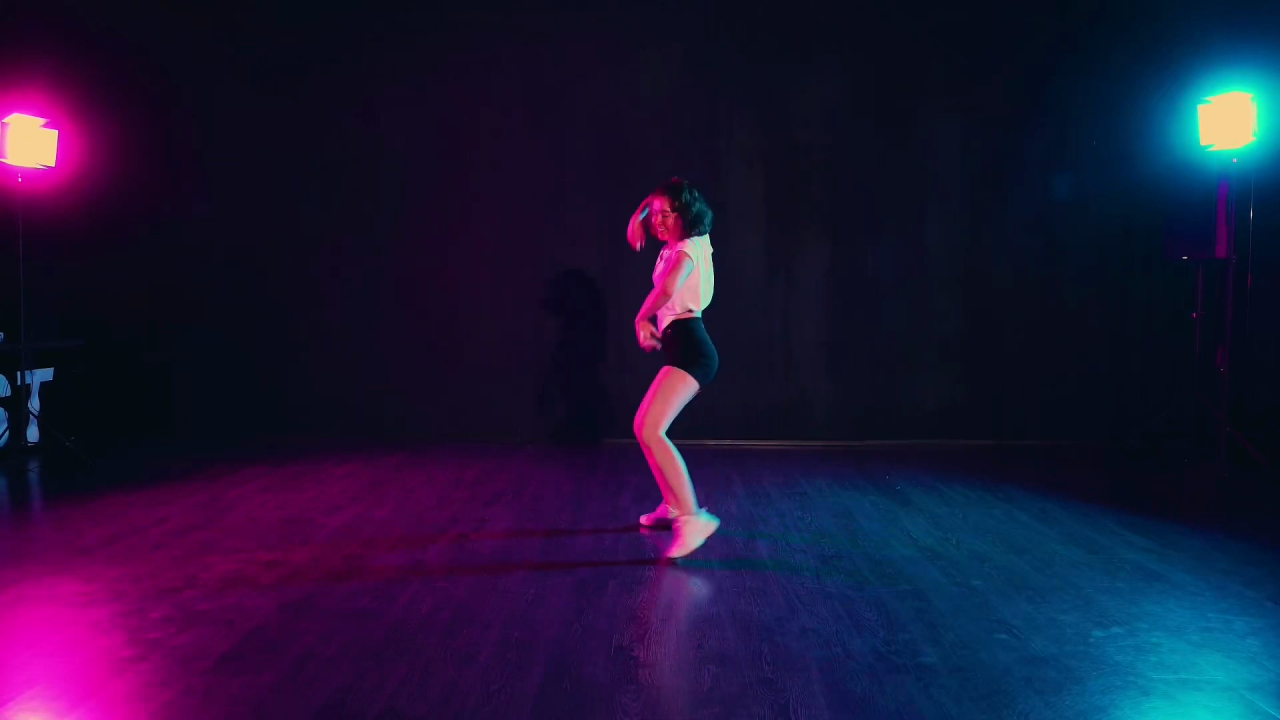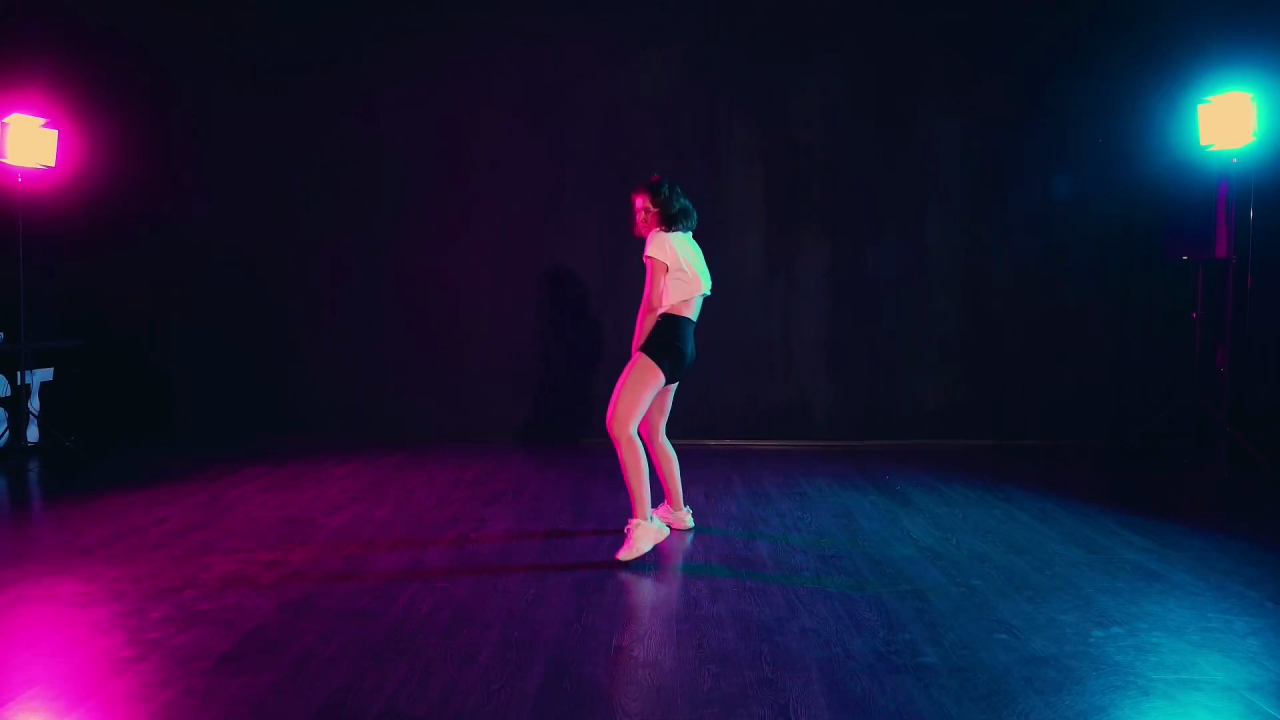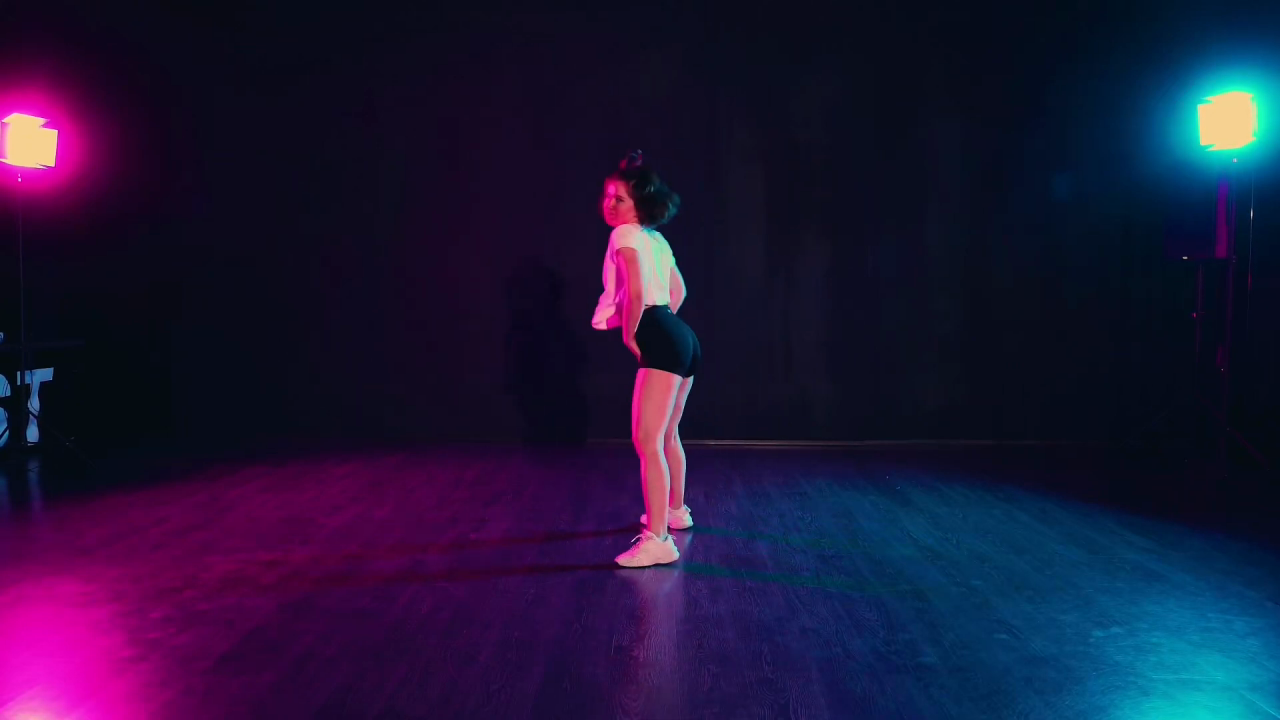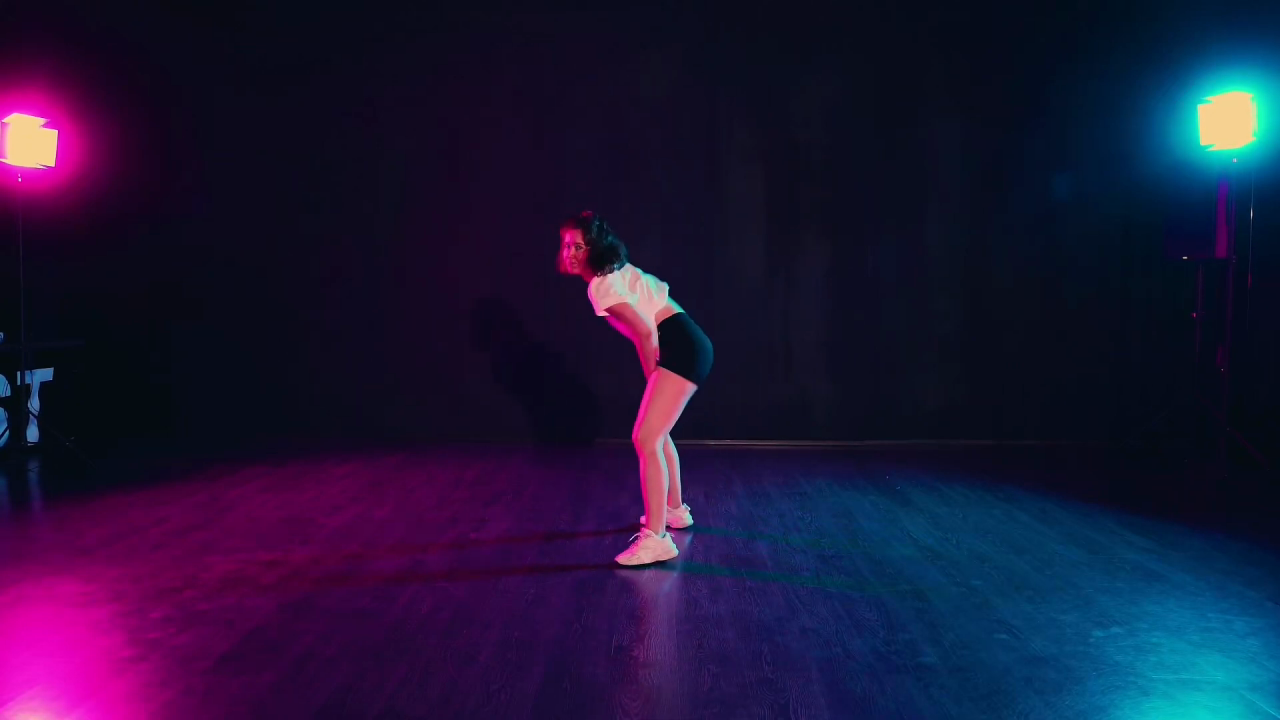
dt=0.3s
person 1, frame 1
left shoulder: (686, 248)
right shoulder: (689, 242)
left elbow: (666, 288)
right elbow: (665, 201)
left wrist: (643, 317)
right wrist: (639, 217)
left hip: (689, 348)
right hip: (683, 348)
left knee: (650, 431)
right knee: (644, 427)
left ankle: (691, 518)
right ankle: (675, 509)
person 1, frame 2
left shoulder: (660, 241)
right shoulder: (686, 242)
left elbow: (652, 303)
left wrist: (638, 343)
right wrist: (646, 342)
left hip: (665, 340)
right hip: (682, 344)
left knee: (619, 425)
right knee: (650, 430)
left ankle: (644, 524)
right ankle: (676, 510)
person 1, frame 3
left shoulder: (624, 237)
right shoulder: (655, 239)
left elbow: (636, 294)
left wrist: (630, 335)
left hip: (660, 342)
right hip: (682, 339)
left knee: (646, 440)
right knee: (666, 433)
left ankle: (657, 540)
right ankle: (676, 510)
person 1, frame 4
left shoulder: (601, 288)
right shoulder: (613, 273)
left elbow: (643, 332)
right elbow: (655, 294)
left wrist: (650, 369)
left hip: (683, 350)
right hip: (682, 348)
left knee: (646, 439)
right knee: (655, 433)
left ankle: (655, 539)
right ankle: (674, 508)
